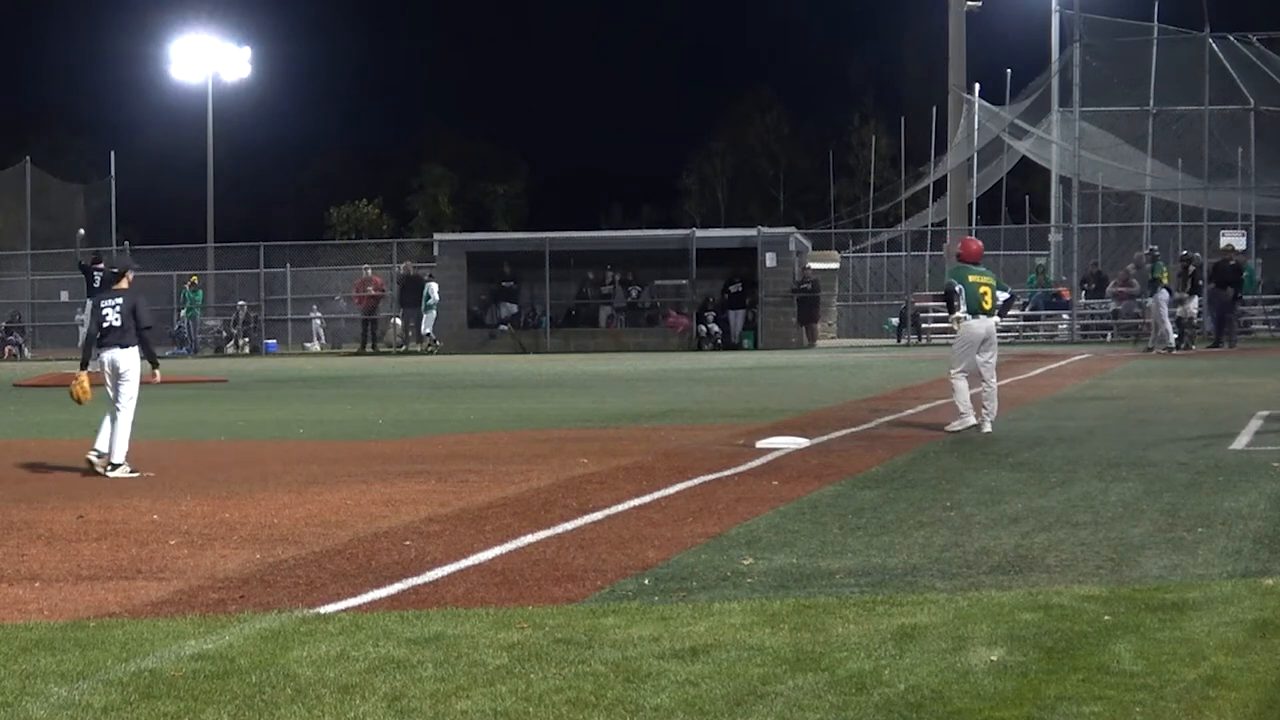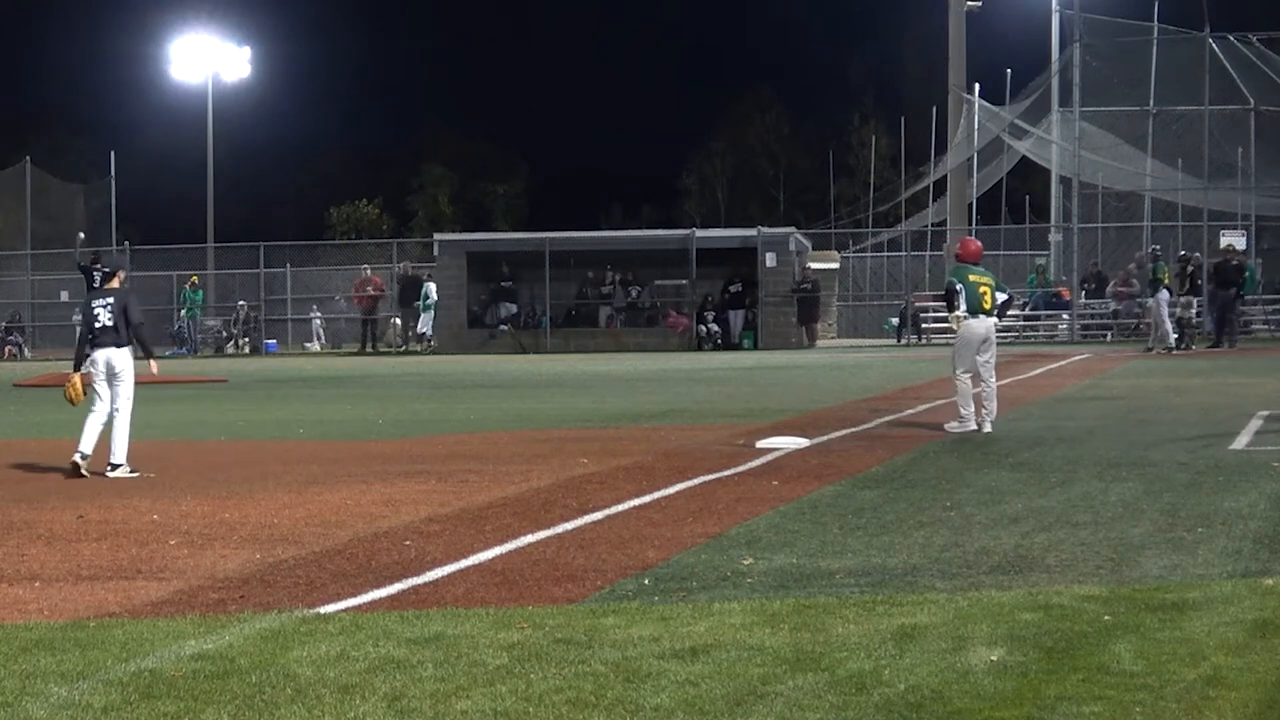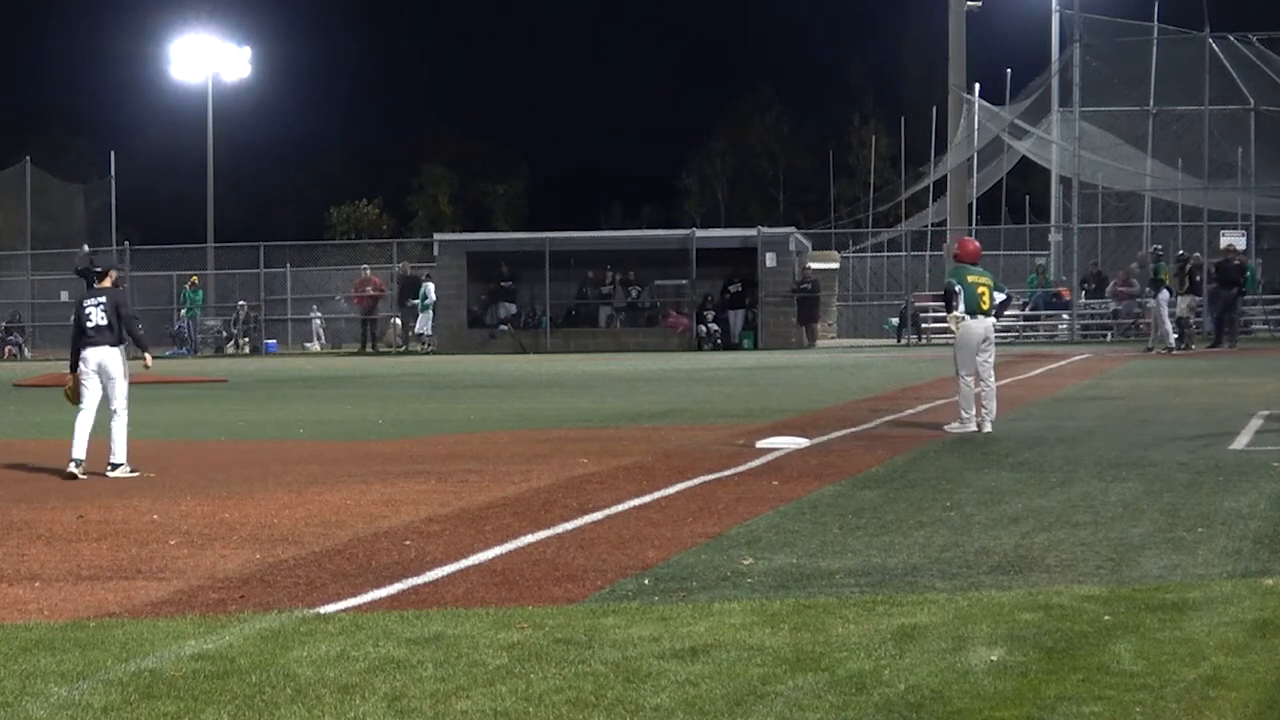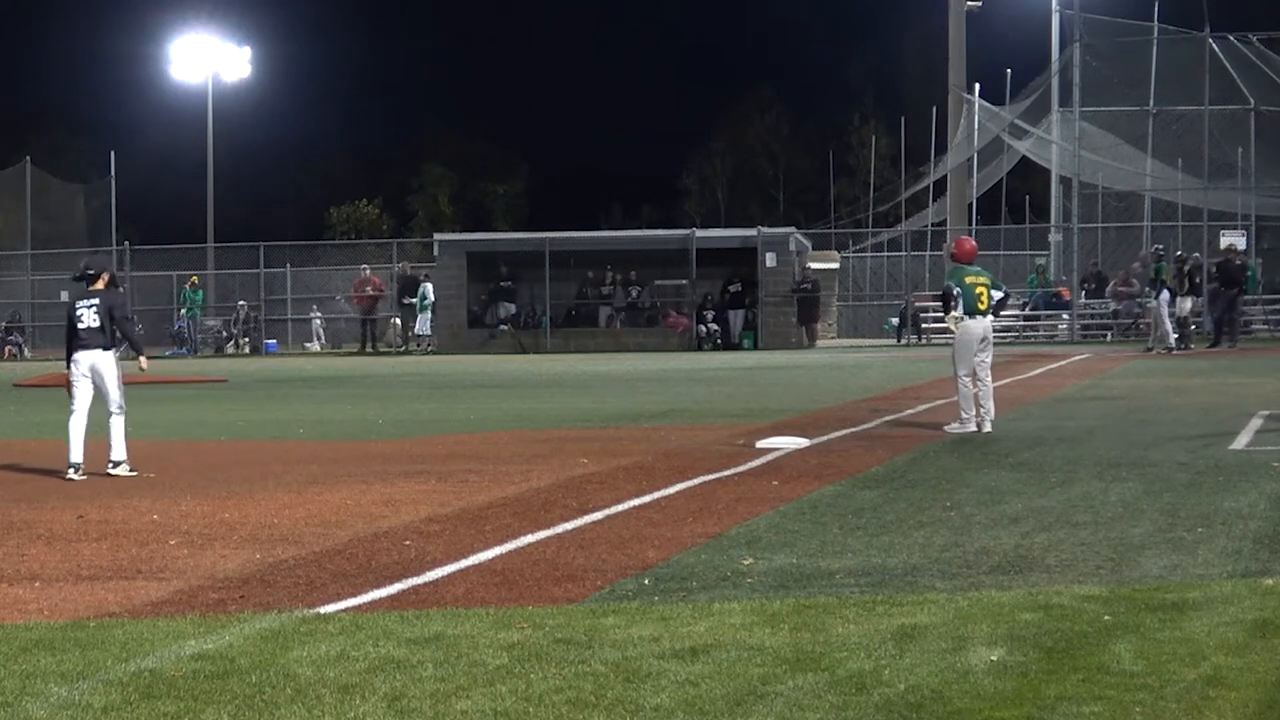
dt=0.1s
person 1, frame 1
left shoulder: (100, 300)
right shoulder: (134, 298)
left elbow: (91, 334)
right elbow: (144, 333)
left wrist: (83, 366)
right wrist: (155, 364)
left hip: (105, 355)
right hip: (127, 354)
left knee: (113, 408)
right knee: (124, 410)
left ankle: (99, 451)
right ankle: (116, 464)
person 1, frame 2
left shoulder: (91, 299)
right shoulder: (125, 296)
left elbow: (84, 335)
right elbow: (136, 329)
left wrist: (77, 368)
right wrist: (150, 357)
left hip: (97, 355)
right hip: (120, 354)
left knee: (98, 409)
right knee: (121, 410)
left ankle: (82, 454)
right ankle: (116, 464)
person 1, frame 3
left shoulder: (83, 300)
right shoulder: (117, 295)
left elbow: (76, 335)
right elbow: (130, 323)
left wrist: (73, 366)
right wrist: (144, 349)
left hip: (88, 355)
right hip: (111, 353)
left knee: (86, 409)
right knee: (118, 410)
left ankle: (76, 461)
right ankle: (116, 463)
person 1, frame 4
left shoulder: (75, 302)
right shoulder: (111, 297)
left elbow: (70, 337)
right elbow: (123, 325)
left wrist: (69, 367)
right wrist: (139, 353)
left hip: (80, 358)
right hip: (103, 357)
left knee: (78, 412)
right knee: (116, 410)
left ankle: (74, 466)
right ankle: (117, 461)
person 2, frame 1
left shoulder: (959, 271)
right shoulder: (990, 275)
left elbow: (949, 290)
right elbow: (1010, 296)
left wrist: (953, 313)
right wrist: (998, 316)
left hip: (969, 325)
right hip: (989, 325)
left knee: (958, 373)
right knee: (989, 376)
left ankle: (966, 416)
right ankle: (987, 421)
person 2, frame 2
left shoulder: (959, 271)
right shoulder: (989, 276)
left elbow: (950, 289)
right elbow: (1008, 297)
left wrist: (952, 312)
right wrist: (997, 317)
left hip: (969, 325)
right hip: (988, 326)
left knee: (962, 374)
right knee: (988, 375)
left ankle: (967, 419)
right ankle: (987, 421)
person 2, frame 3
left shoulder: (958, 271)
right shoulder: (987, 275)
left elbow: (949, 289)
right elbow: (1006, 297)
left wrist: (950, 312)
right wrist: (994, 317)
left hip: (968, 325)
right hip: (987, 325)
left knee: (966, 376)
right knee: (987, 375)
left ankle: (968, 421)
right ankle: (987, 420)
person 2, frame 4
left shoulder: (956, 272)
right shoulder: (984, 275)
left elbow: (948, 291)
right elbow: (1004, 294)
left wrist: (948, 313)
right wrist: (991, 315)
left hip: (967, 325)
right hip: (985, 325)
left knee: (964, 376)
right knee: (984, 375)
left ankle: (967, 421)
right ankle: (986, 420)
